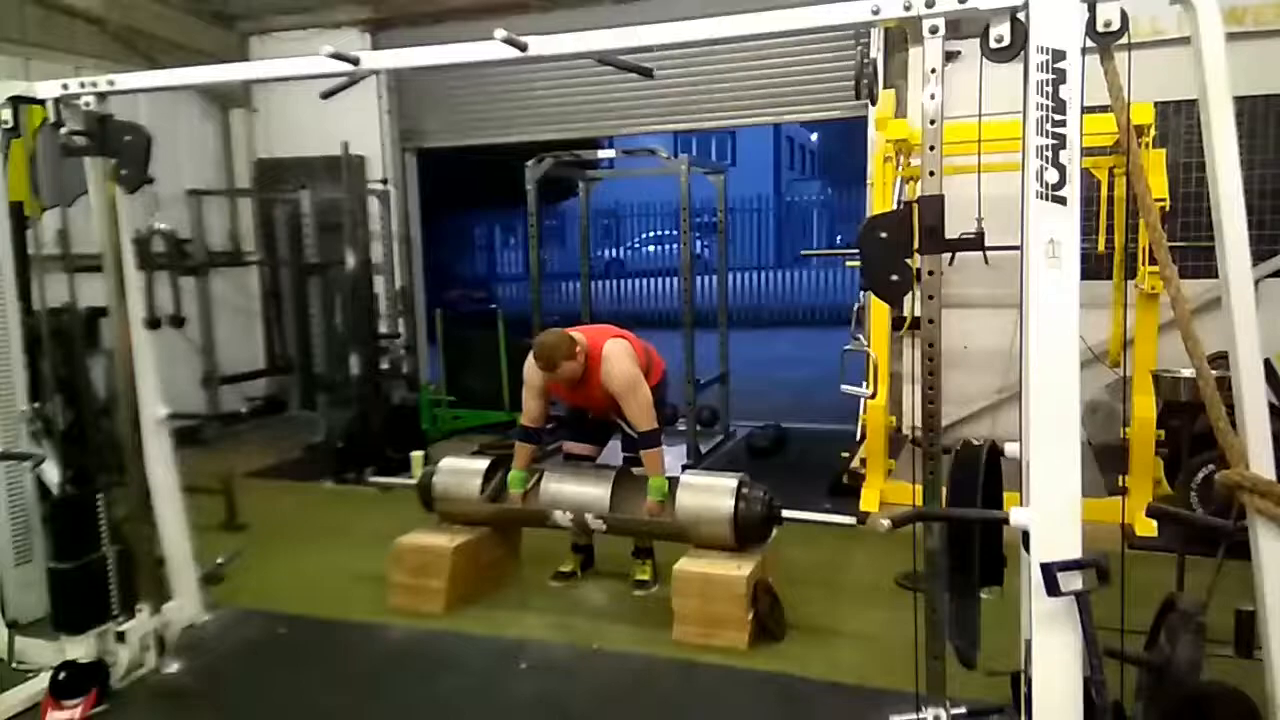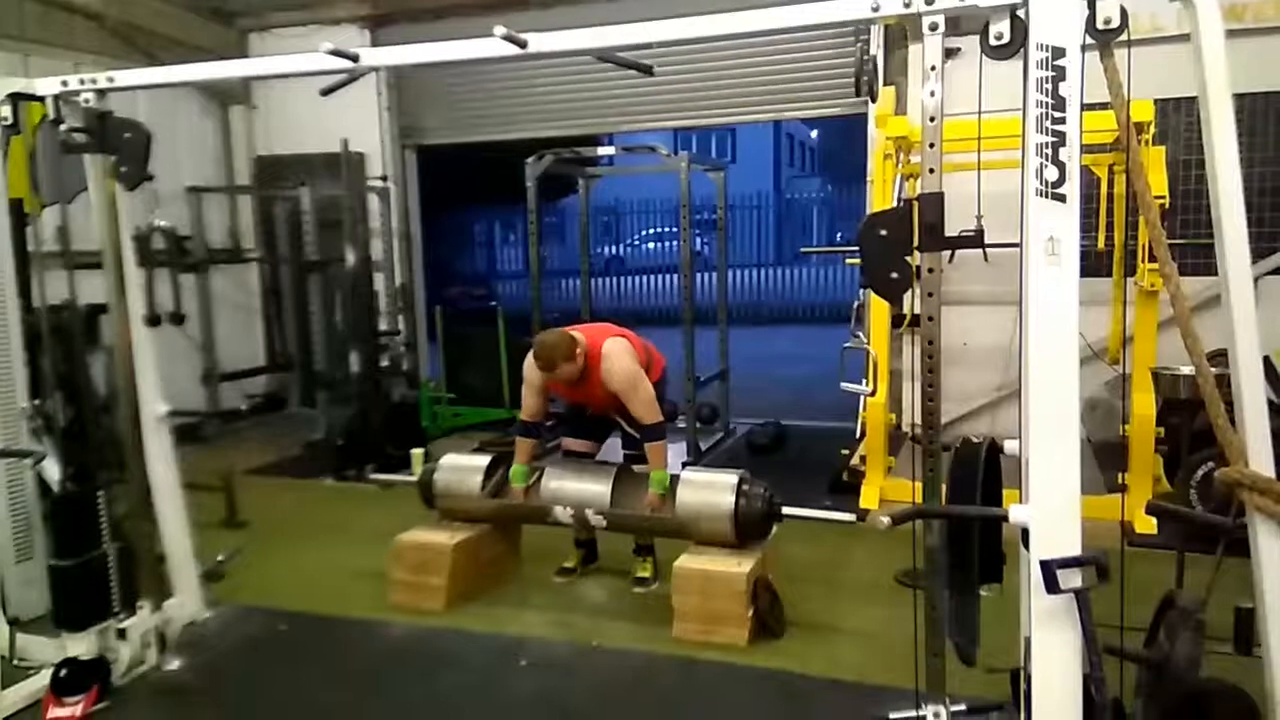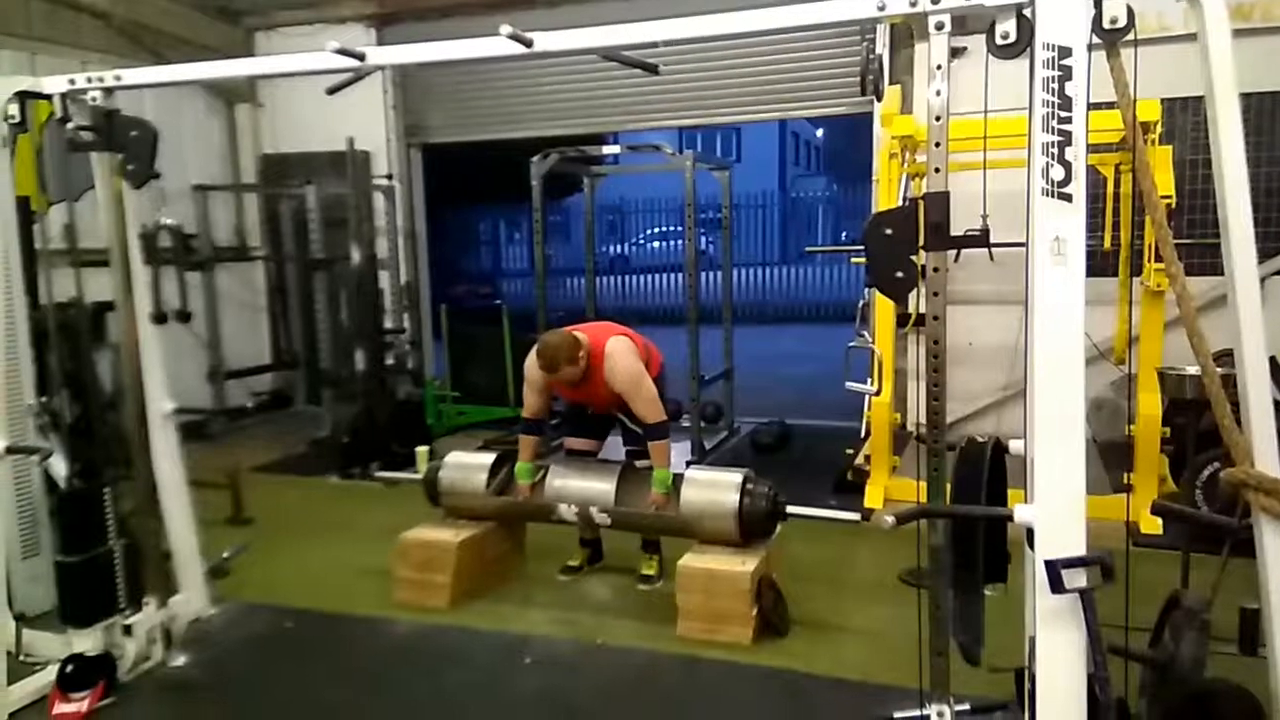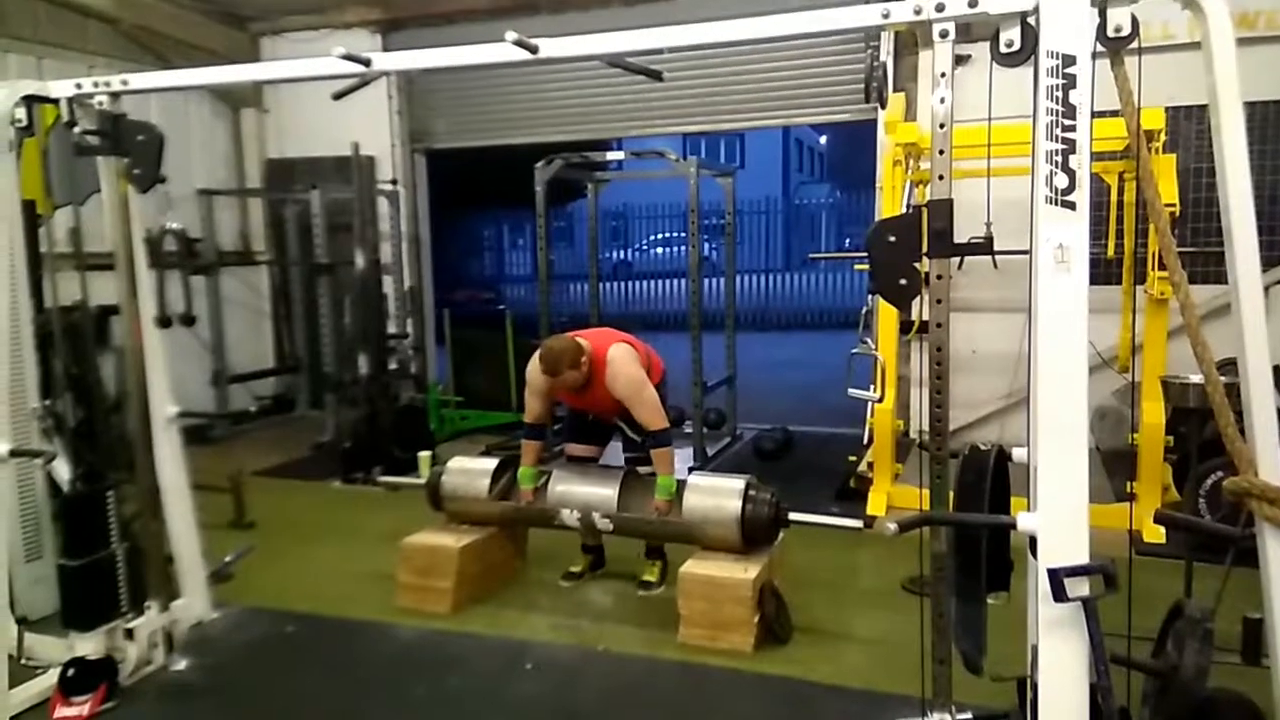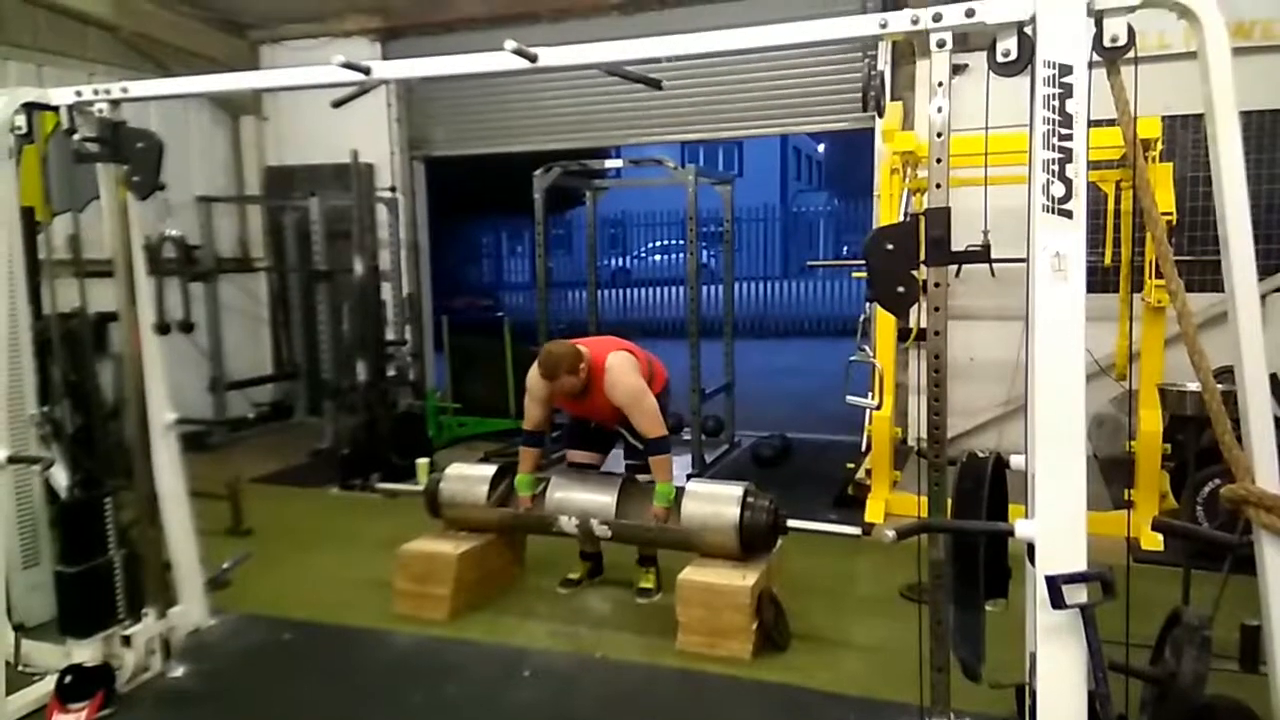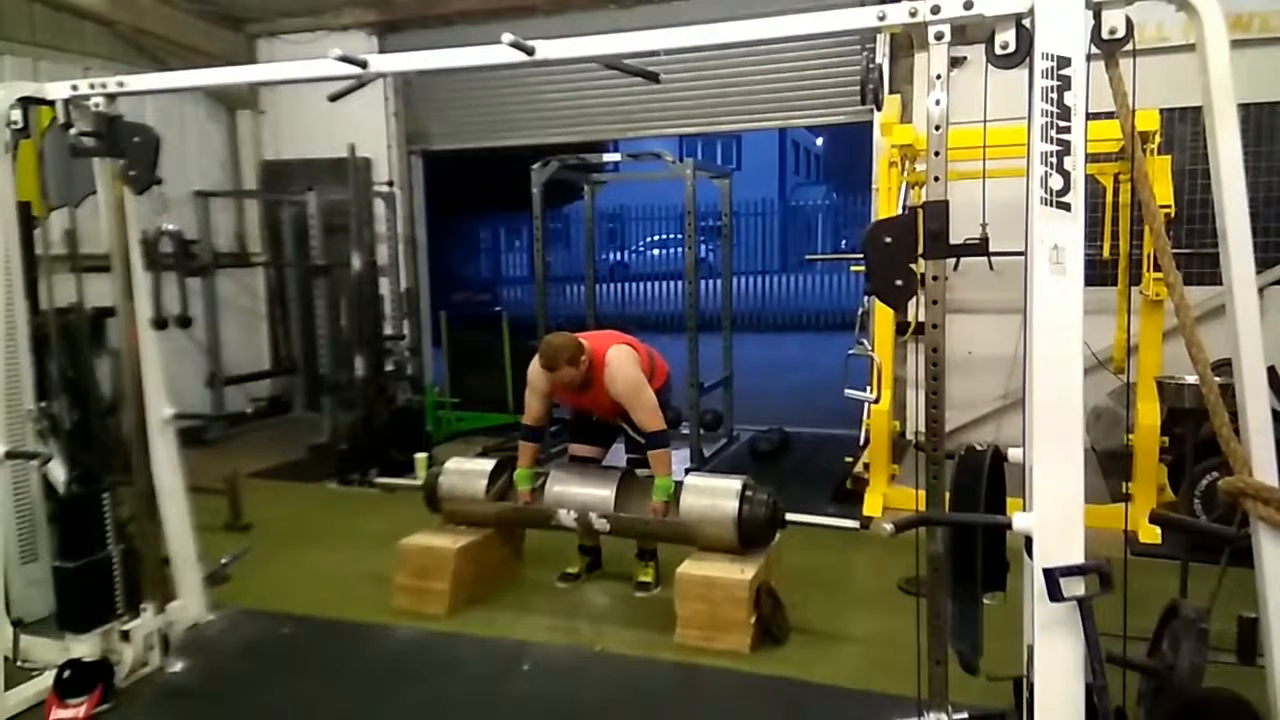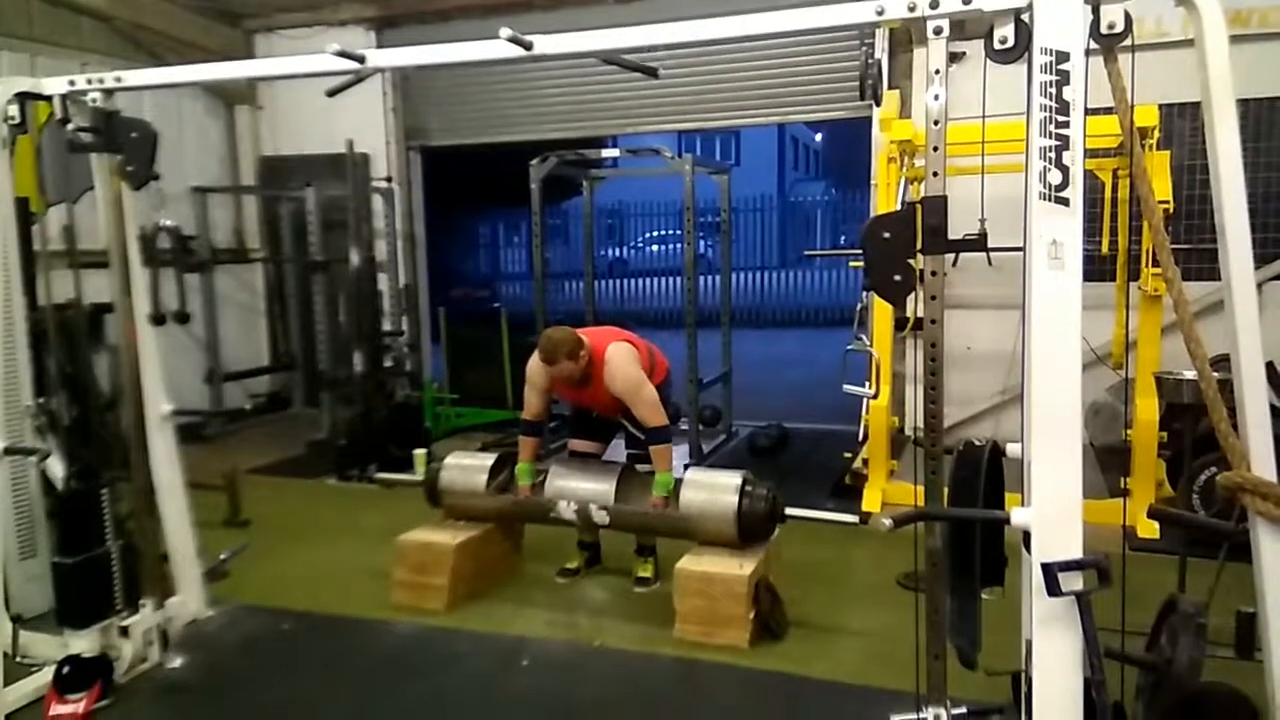
dt=0.2s
person 1, frame 1
left shoulder: (615, 362)
right shoulder: (536, 365)
left elbow: (647, 429)
right elbow: (530, 424)
left wrist: (656, 490)
right wrist: (517, 481)
left hip: (644, 387)
right hip: (588, 400)
left ankle: (644, 557)
right ankle: (581, 552)
person 1, frame 2
left shoulder: (616, 361)
right shoulder: (536, 363)
left elbow: (652, 422)
right elbow: (530, 419)
left wrist: (658, 483)
right wrist: (519, 476)
left hip: (643, 386)
right hip: (587, 398)
left knee: (638, 471)
left ankle: (645, 554)
right ankle: (585, 549)
person 1, frame 3
left shoulder: (618, 360)
right shoulder: (537, 362)
left elbow: (655, 421)
right elbow: (532, 416)
left wrist: (661, 481)
right wrist: (524, 473)
left hip: (642, 385)
right hip: (587, 398)
left knee: (641, 468)
left ankle: (651, 551)
right ankle: (590, 547)
person 1, frame 4
left shoulder: (619, 367)
right shoulder: (539, 367)
left elbow: (657, 428)
right elbow: (534, 422)
left wrist: (665, 488)
right wrist: (527, 478)
left hip: (643, 390)
right hip: (589, 404)
left knee: (642, 474)
left ankle: (656, 557)
right ankle: (592, 553)
person 1, frame 5
left shoulder: (618, 375)
right shoulder: (539, 375)
left elbow: (656, 436)
right elbow: (533, 429)
left wrist: (663, 496)
right wrist: (525, 485)
left hip: (645, 397)
right hip: (590, 410)
left knee: (641, 482)
left ankle: (648, 564)
right ankle: (590, 560)
person 1, frame 6
left shoulder: (619, 368)
right shoulder: (540, 369)
left elbow: (655, 430)
right elbow: (533, 423)
left wrist: (662, 490)
right wrist: (524, 478)
left hip: (648, 391)
right hip: (592, 404)
left ankle: (647, 559)
right ankle: (589, 555)
person 1, frame 7
left shoulder: (618, 365)
right shoulder: (539, 364)
left elbow: (657, 425)
right elbow: (532, 418)
left wrist: (662, 485)
right wrist: (524, 474)
left hip: (648, 387)
right hip: (592, 400)
left knee: (642, 472)
left ankle: (646, 554)
right ankle: (588, 550)
